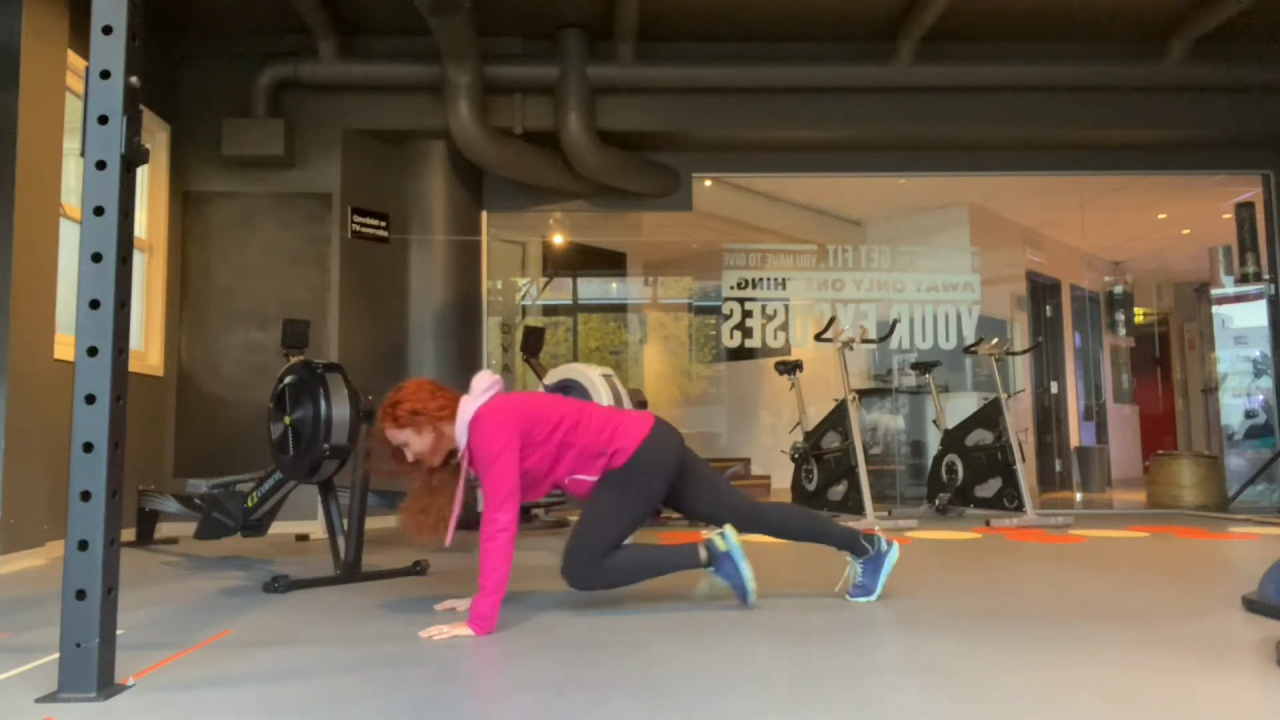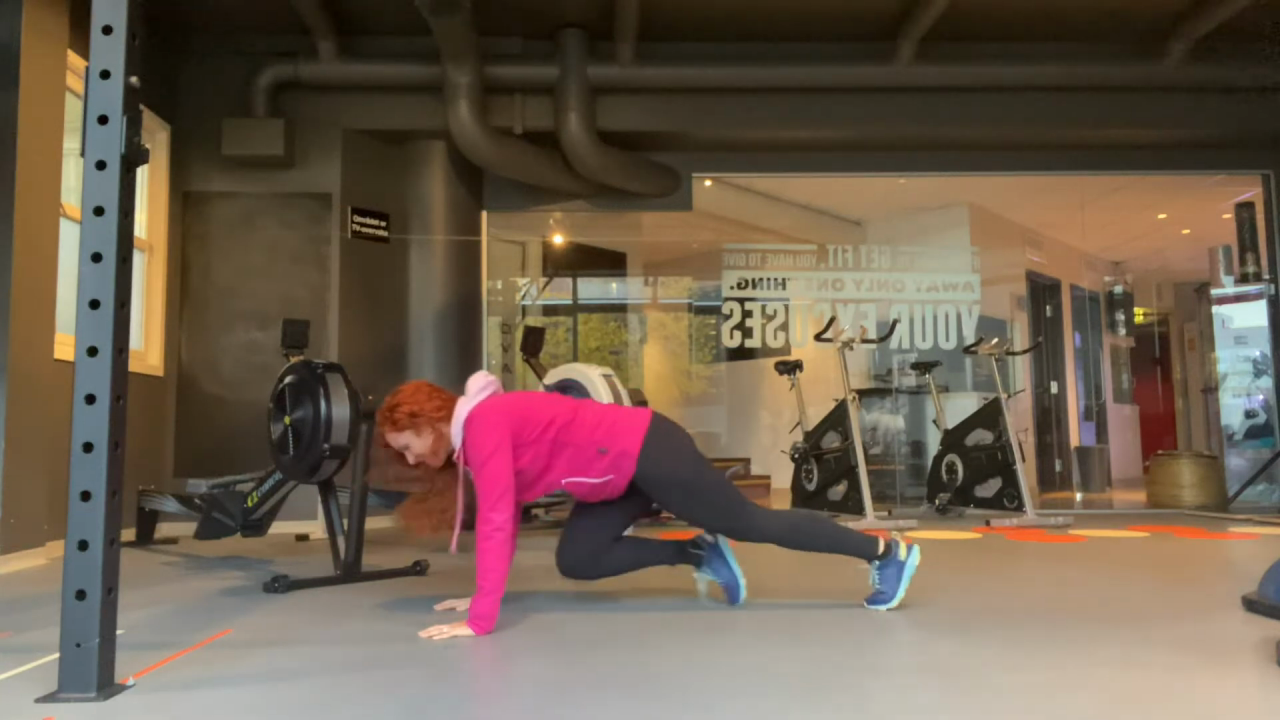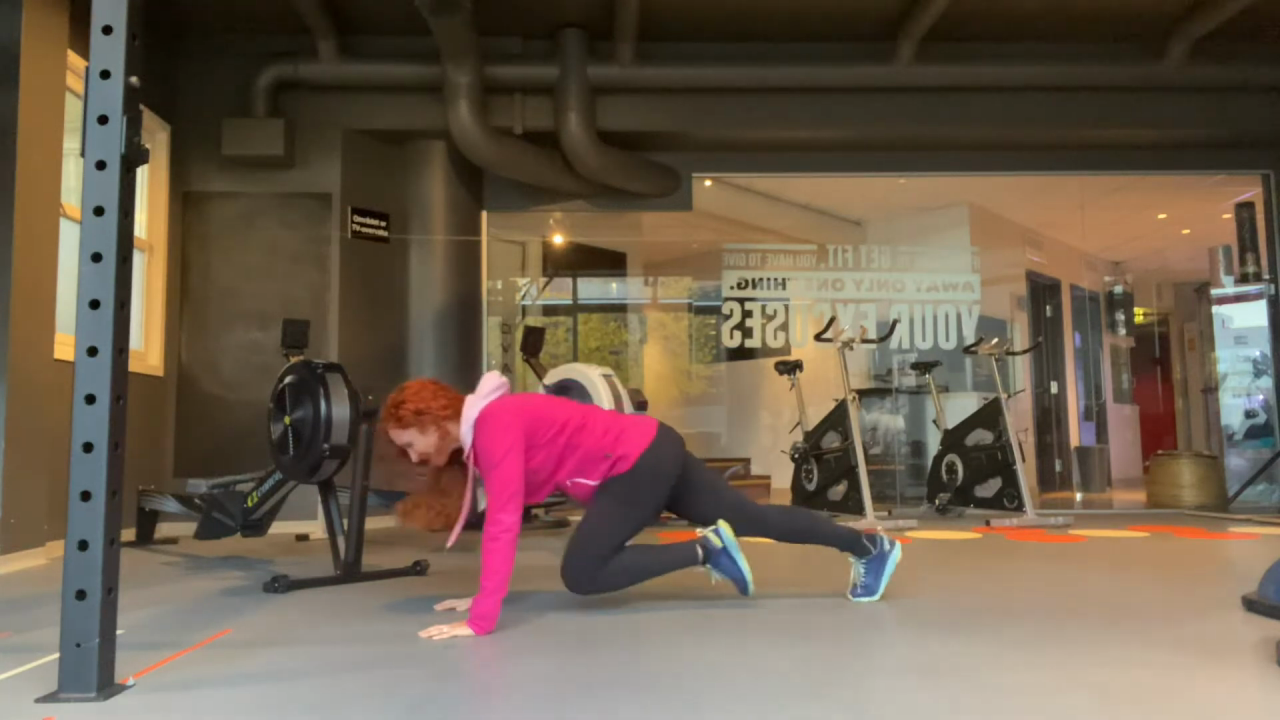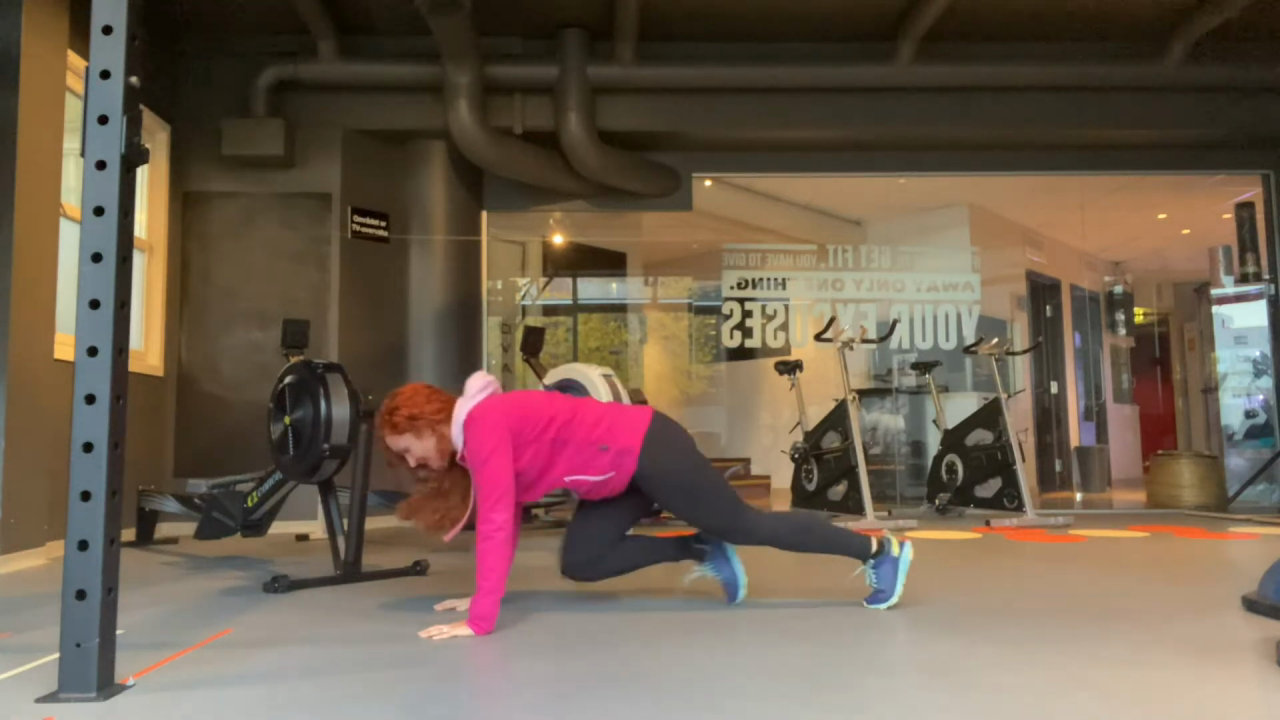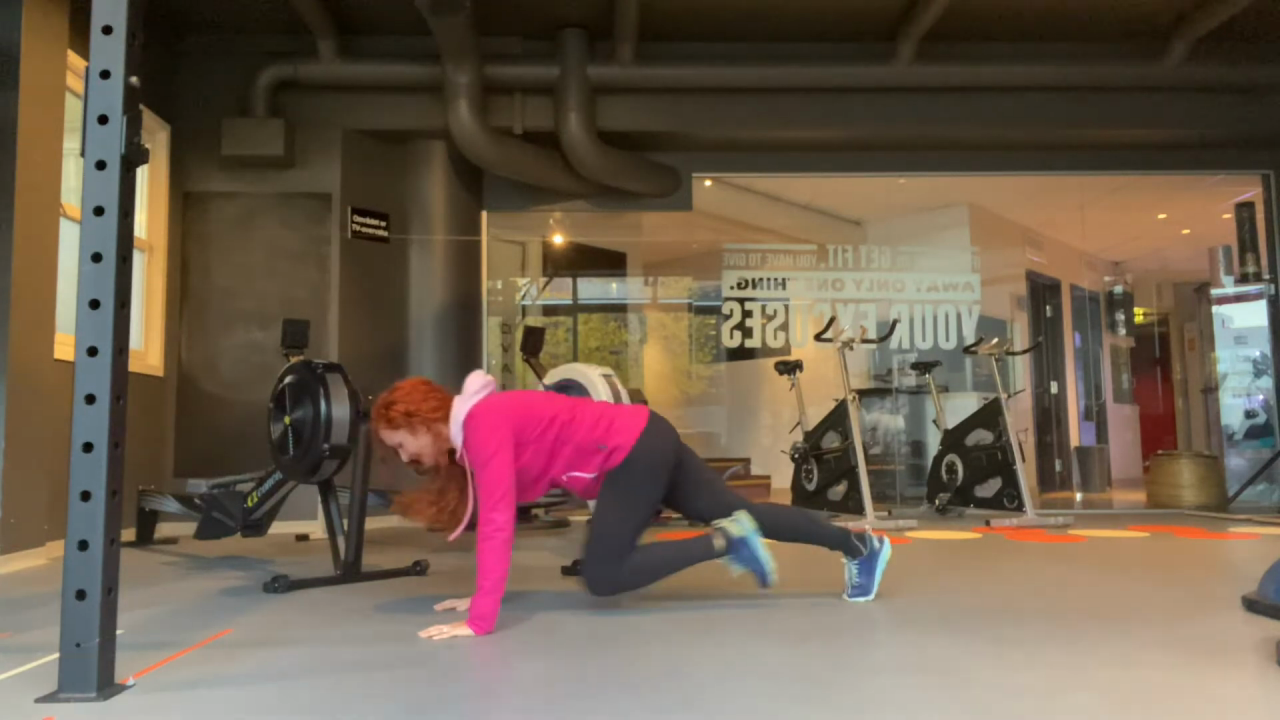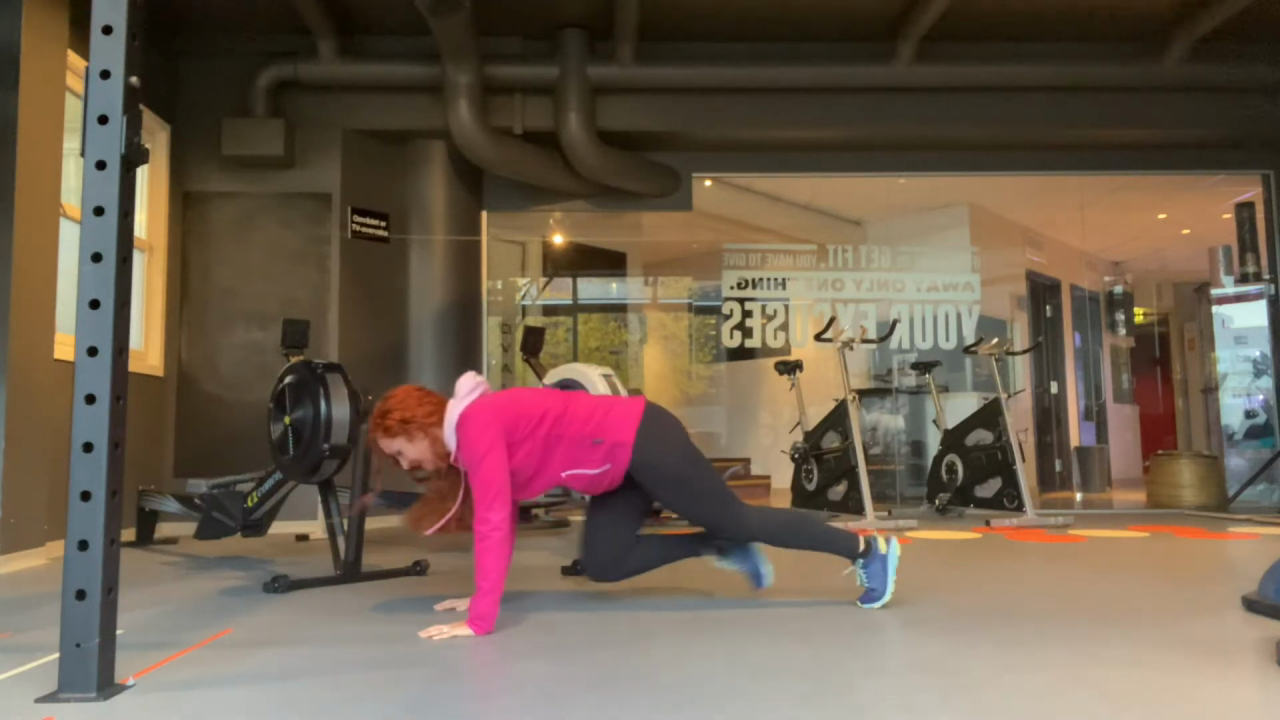
dt=0.5s
person 1, frame 1
left shoulder: (489, 427)
right shoulder: (477, 430)
left elbow: (500, 524)
right elbow: (501, 516)
left wrist: (481, 618)
right wrist: (485, 594)
left hip: (639, 453)
right hip: (645, 450)
left knee: (582, 568)
right knee: (744, 514)
left ankle: (712, 552)
right ankle: (869, 546)
person 1, frame 2
left shoulder: (482, 426)
right shoulder: (483, 430)
left elbow: (495, 523)
right elbow: (505, 516)
left wrist: (480, 619)
right wrist: (485, 593)
left hip: (647, 453)
right hip: (630, 459)
left knee: (750, 523)
right knee: (575, 560)
left ankle: (888, 552)
right ankle: (697, 554)
person 1, frame 3
left shoulder: (495, 426)
right shoulder: (477, 433)
left elbow: (504, 524)
right elbow: (503, 515)
left wrist: (482, 619)
right wrist: (485, 595)
left hip: (644, 458)
right hip: (648, 457)
left knee: (581, 572)
right knee: (747, 517)
left ankle: (706, 548)
right ankle: (871, 546)
person 1, frame 4
left shoulder: (482, 425)
right shoulder: (483, 429)
left elbow: (495, 523)
right elbow: (505, 517)
left wrist: (480, 619)
right wrist: (483, 593)
left hip: (647, 452)
right hip: (630, 459)
left knee: (746, 526)
right knee: (582, 562)
left ankle: (881, 549)
right ankle: (700, 550)
person 1, frame 5
left shoulder: (482, 425)
right shoulder: (472, 433)
left elbow: (497, 522)
right elbow: (495, 516)
left wrist: (481, 617)
right wrist: (484, 594)
left hip: (639, 447)
right hip: (637, 446)
left knee: (602, 576)
right knee: (737, 512)
left ankle: (726, 543)
right ankle: (861, 546)
person 1, frame 6
left shoulder: (475, 425)
right shoulder: (476, 429)
left elbow: (492, 522)
right elbow: (501, 516)
left wrist: (480, 618)
right wrist: (483, 594)
left hip: (639, 441)
right hip: (622, 451)
left knee: (738, 520)
right knee: (604, 564)
left ankle: (869, 548)
right ankle: (727, 549)
